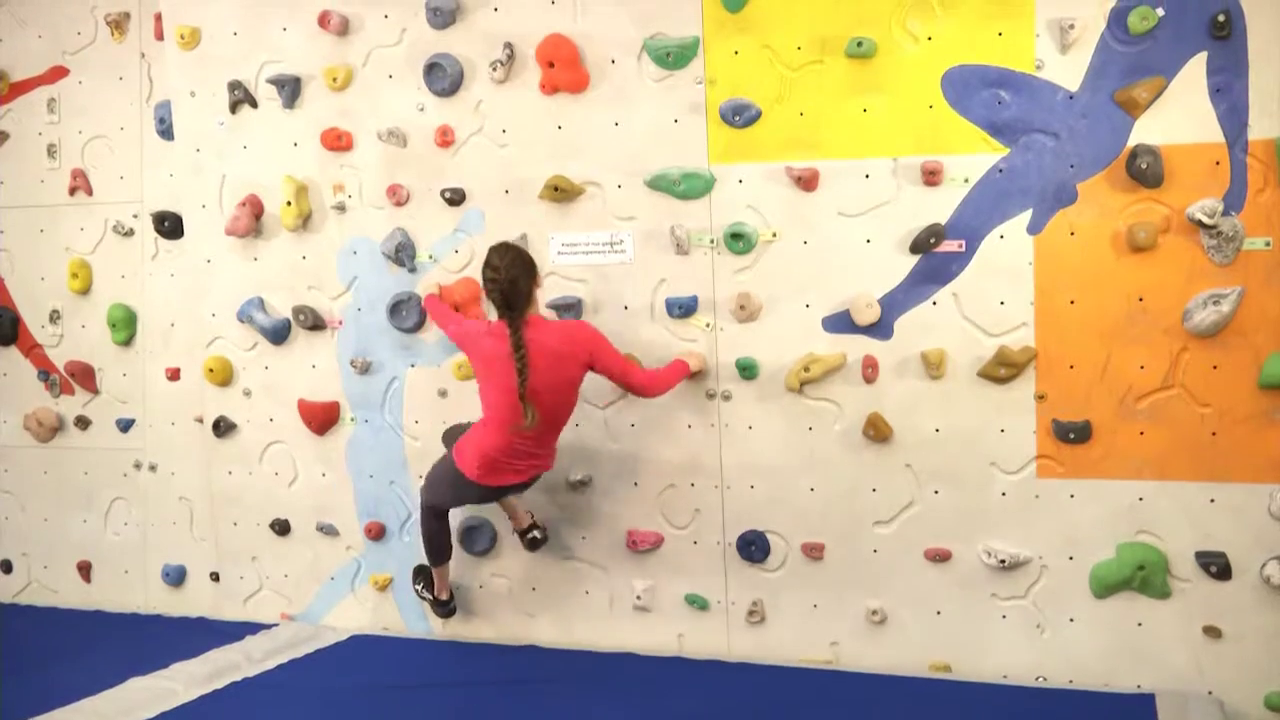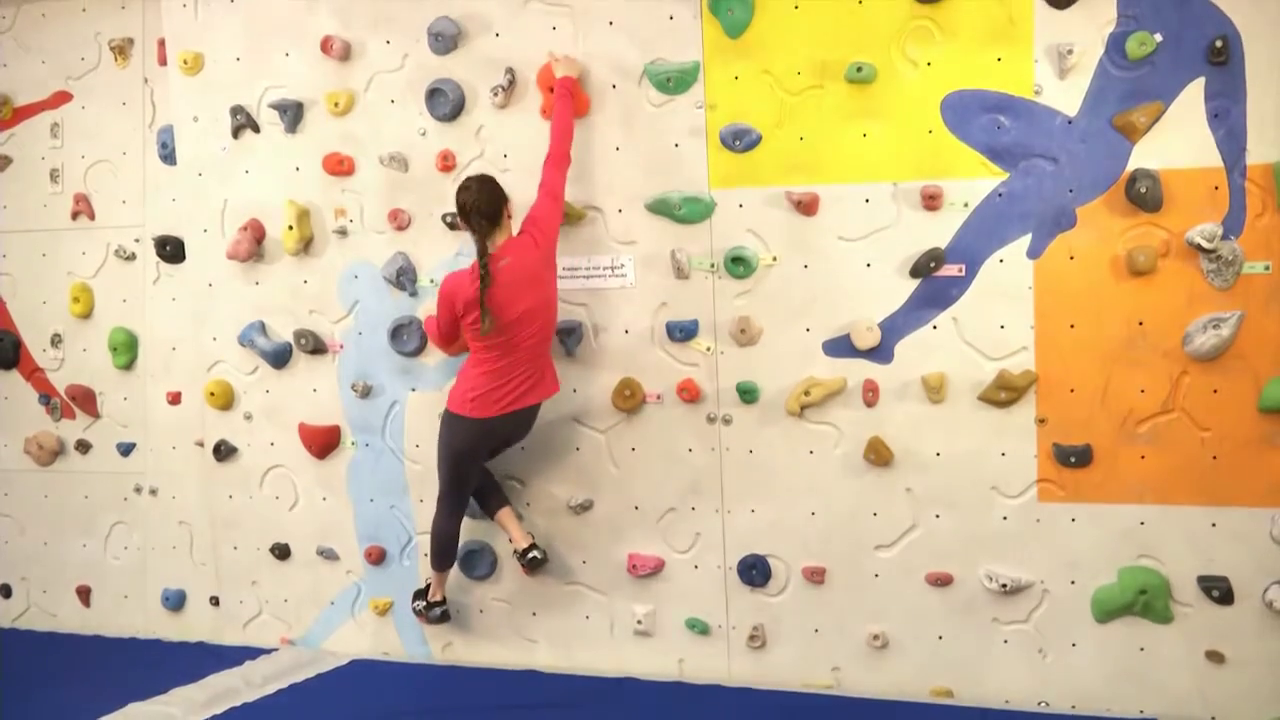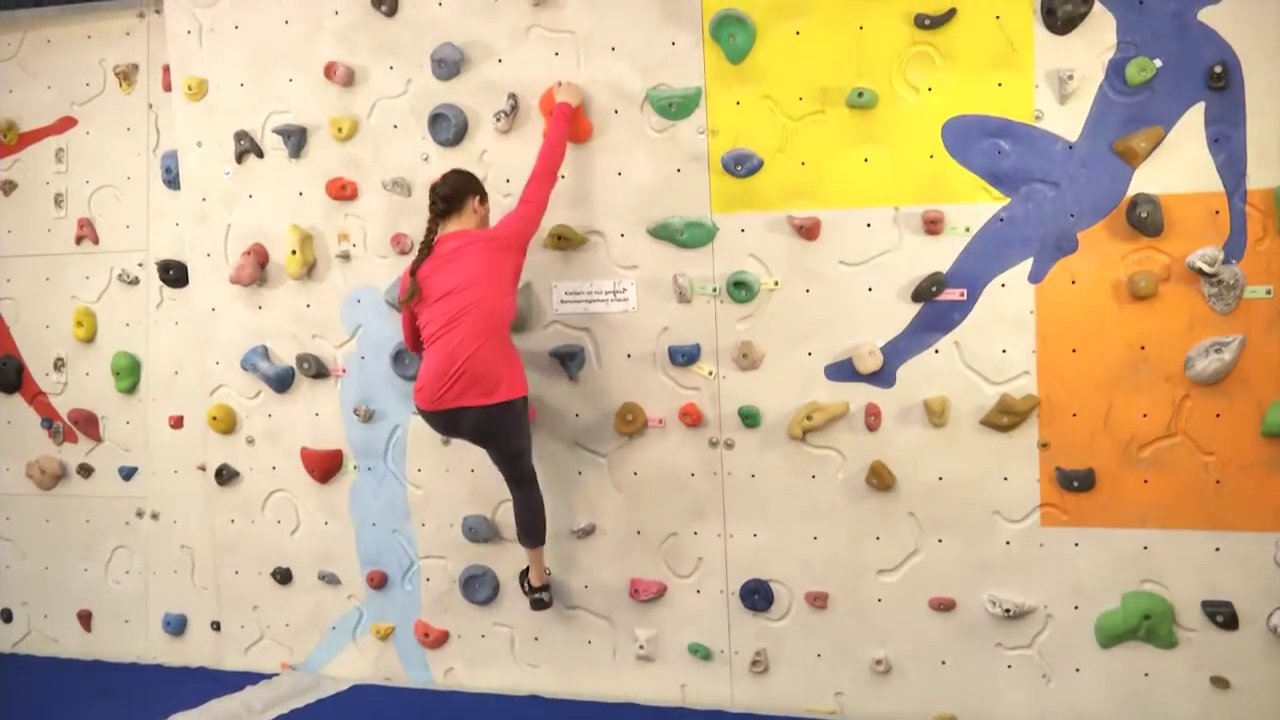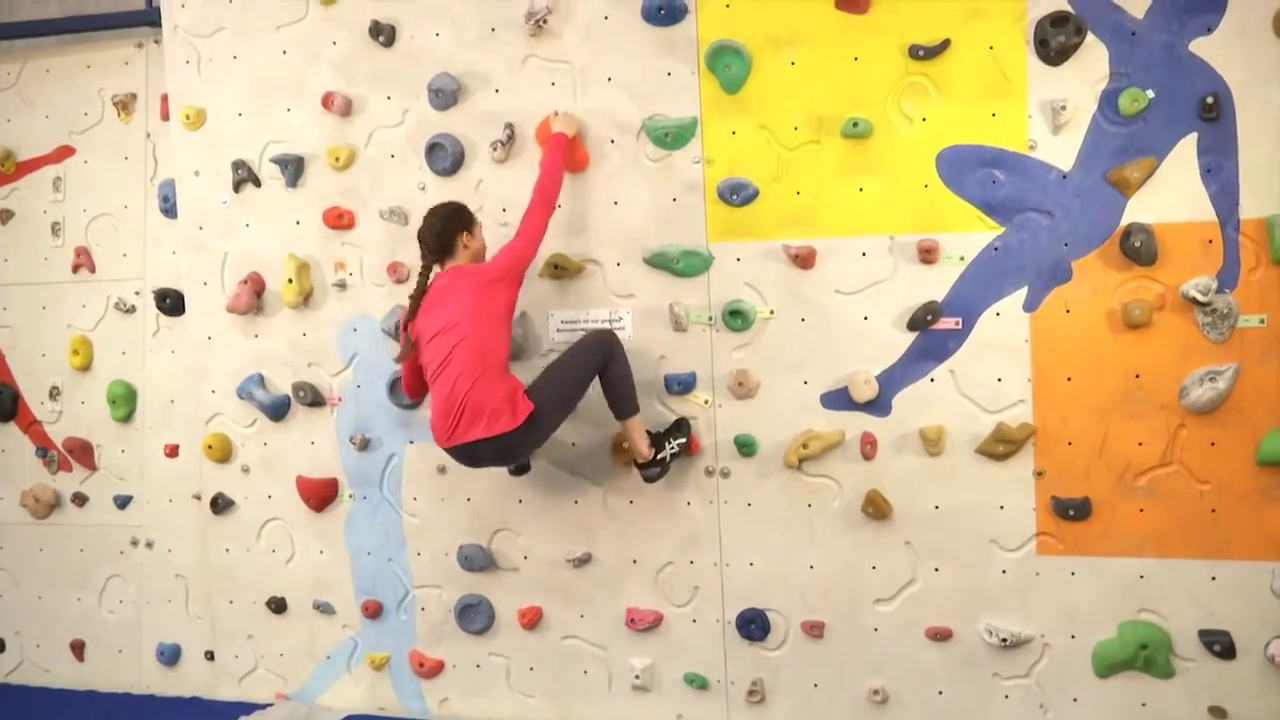
dt=1s
person 1, frame 1
left shoulder: (479, 339)
right shoulder: (576, 338)
left elbow: (445, 317)
right elbow: (646, 385)
left wrist: (431, 296)
right wrist: (685, 364)
left hip: (480, 471)
right hip: (529, 470)
left knee: (432, 499)
left ankle: (440, 592)
right ankle: (524, 523)
person 1, frame 2
left shoulder: (457, 286)
right shoulder: (540, 243)
left elbow: (445, 340)
right elbow: (558, 160)
left wrist: (428, 322)
right wrist: (565, 84)
left hip: (474, 411)
right hip: (526, 408)
left knee: (451, 497)
right knee: (470, 466)
left ankle: (435, 595)
right ankle: (523, 542)
person 1, frame 3
left shoulder: (415, 273)
right shoulder: (502, 241)
right elbow: (542, 178)
right wrist: (563, 108)
left hip: (435, 408)
right hip: (494, 401)
right knee: (522, 479)
right ankle: (538, 580)
person 1, frame 4
left shoulder: (416, 310)
right shoulder: (494, 276)
left elbow: (412, 389)
right elbow: (540, 209)
right wrist: (560, 137)
left hip: (459, 447)
right hip: (507, 435)
right knee: (603, 343)
left ankle: (515, 455)
right ankle: (646, 454)
